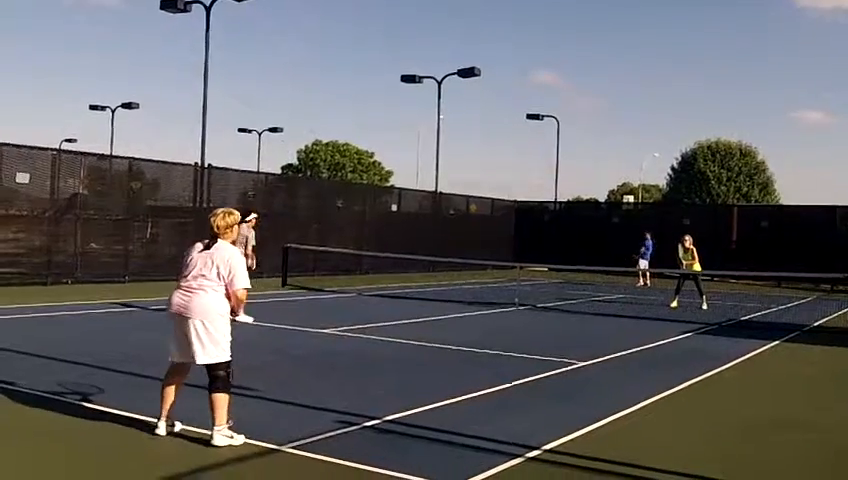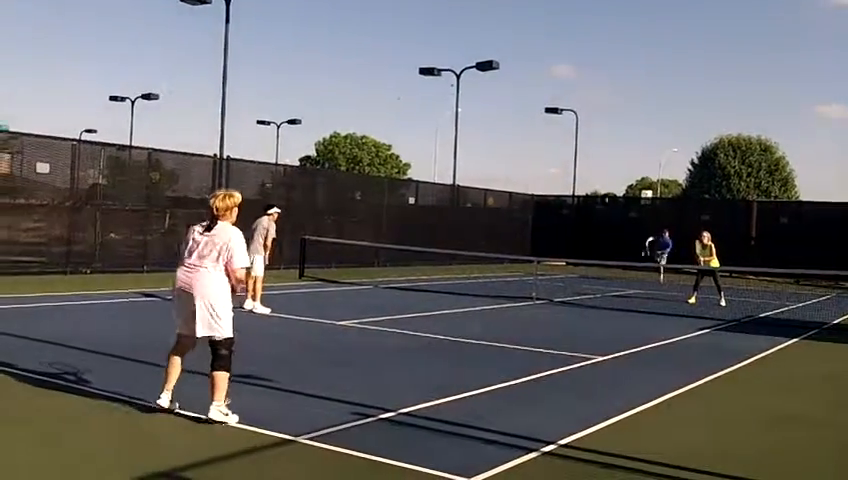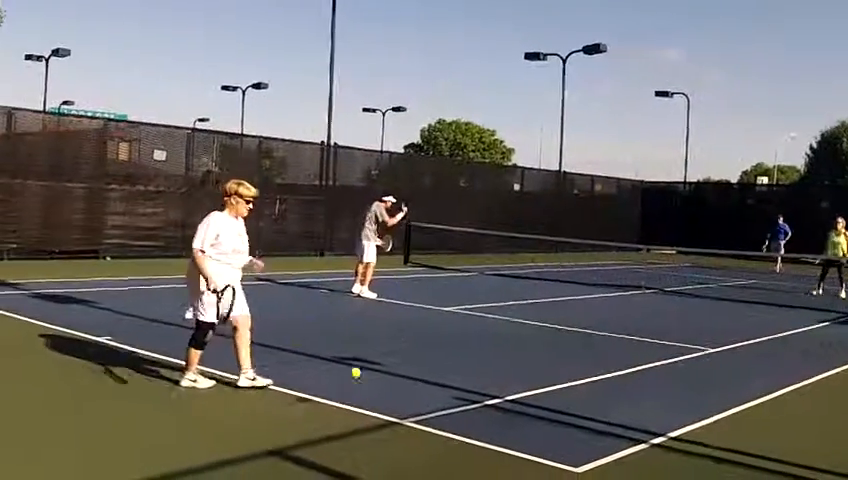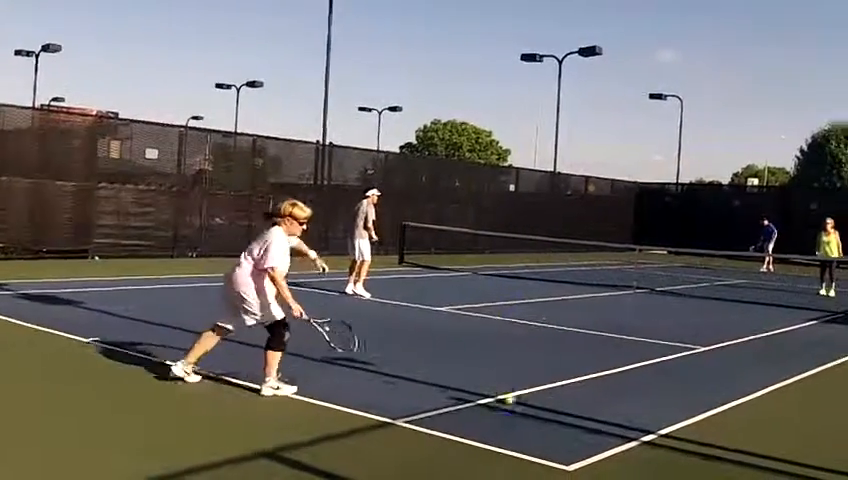
dt=1s
person 1, frame 1
left shoulder: (196, 248)
right shoulder: (233, 254)
right elbow: (239, 294)
right wrist: (235, 308)
left hip: (179, 305)
right hip: (208, 313)
left knee: (179, 365)
right knee: (220, 371)
left ankle: (164, 421)
right ankle: (220, 431)
person 1, frame 2
left shoulder: (195, 230)
right shoulder: (233, 234)
left elbow: (185, 258)
right elbow: (238, 274)
right wrist: (236, 286)
left hip: (185, 286)
right hip: (211, 292)
left knee: (183, 341)
right knee: (222, 349)
left ankle: (166, 394)
right ankle: (218, 407)
person 1, frame 3
left shoulder: (239, 222)
right shoulder: (214, 220)
right elbow: (197, 252)
left wrist: (251, 261)
right wrist: (208, 277)
left hip: (229, 282)
right hip: (208, 282)
left knee: (243, 322)
right knee: (206, 327)
left ankle: (246, 374)
right ankle: (189, 375)
person 1, frame 4
left shoulder: (280, 234)
right shoulder: (278, 238)
left elbow: (294, 241)
right elbow: (274, 272)
left wrist: (313, 255)
right wrist: (291, 302)
left hip: (241, 283)
right hip: (250, 286)
left knee: (221, 328)
right knee: (280, 329)
left ankle: (185, 365)
right ankle: (270, 382)
